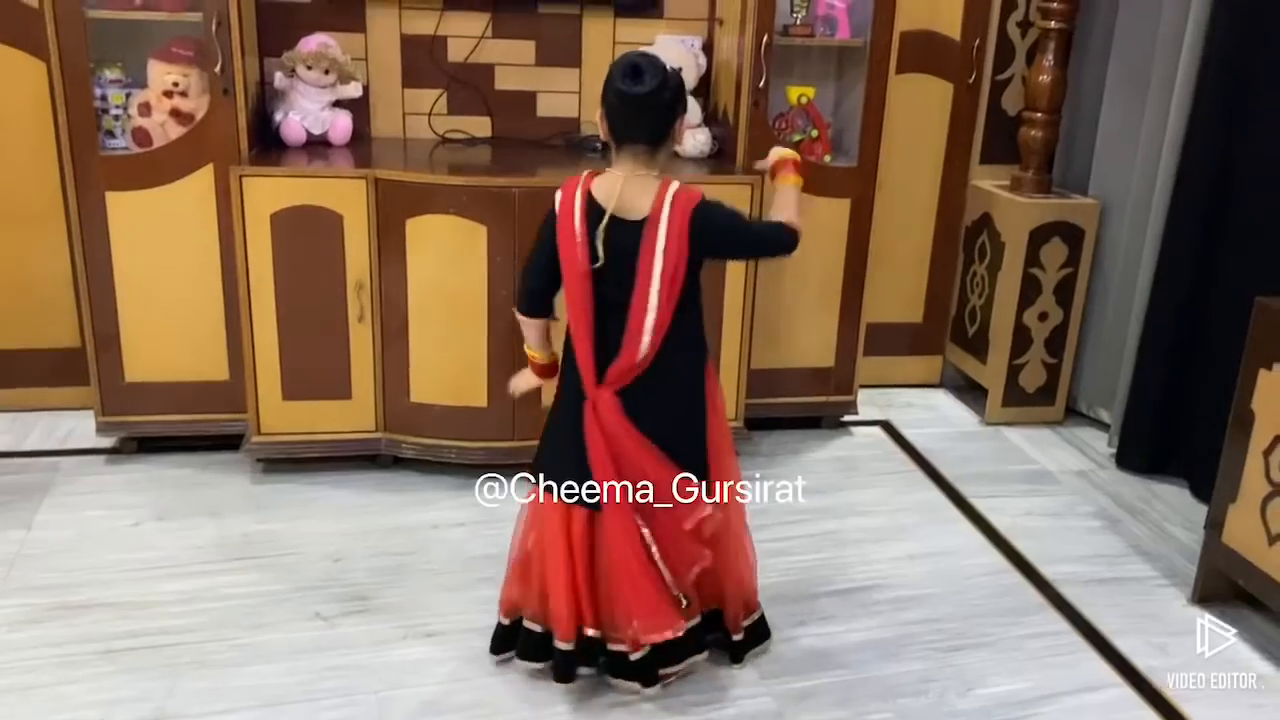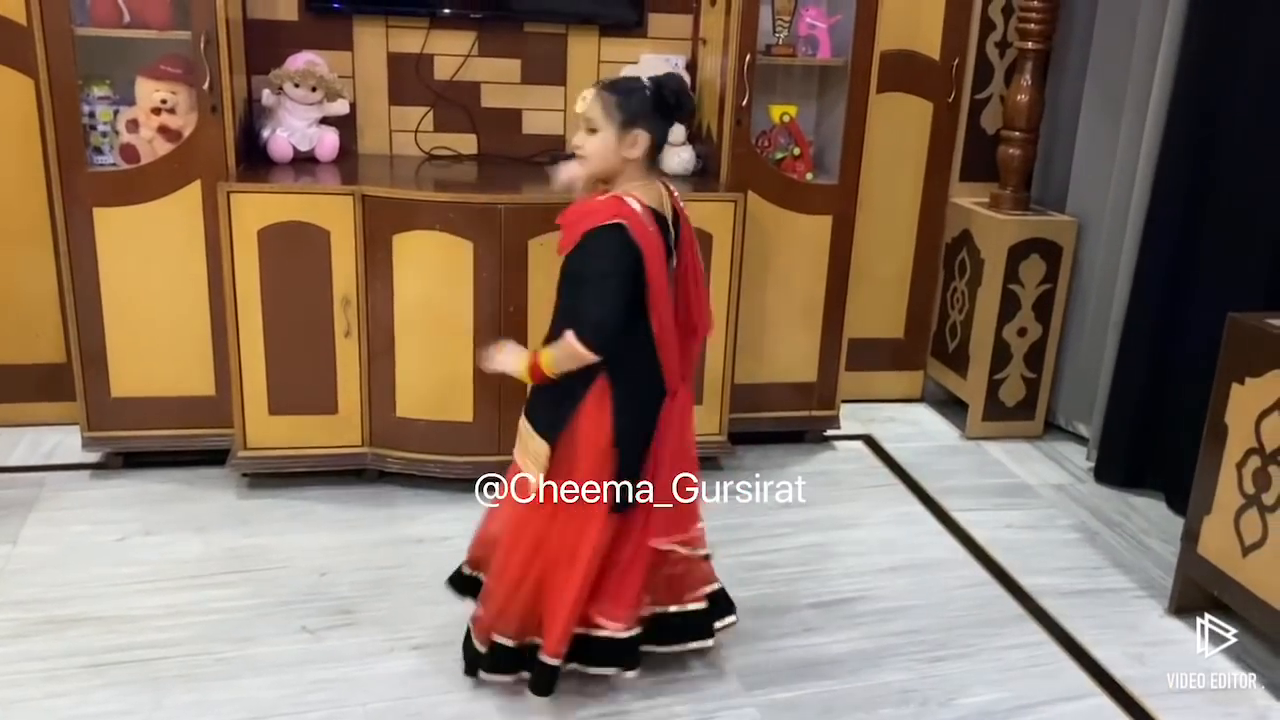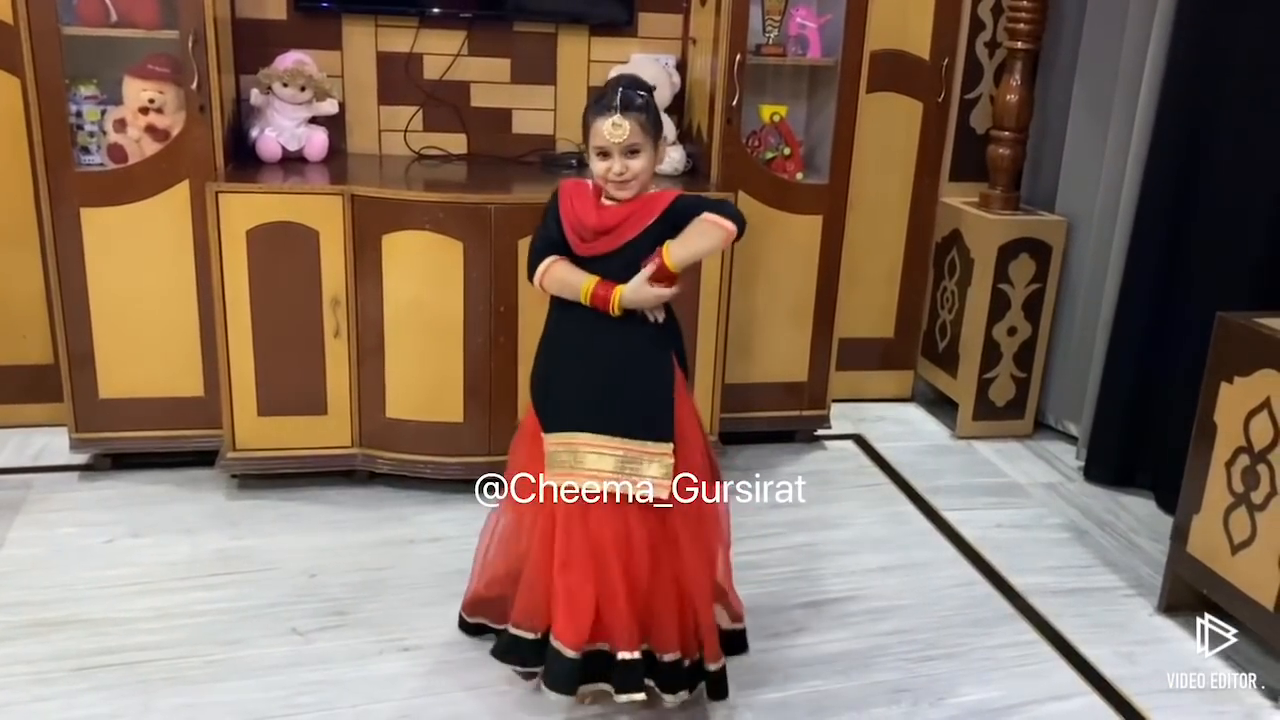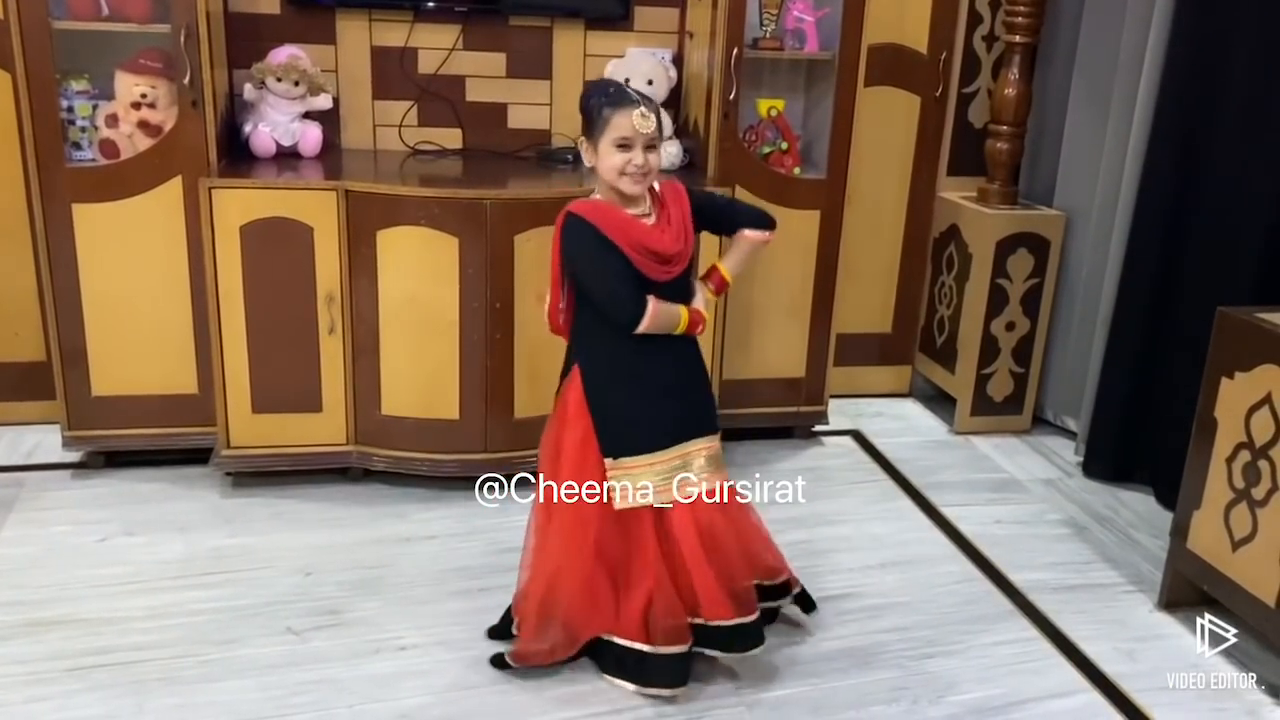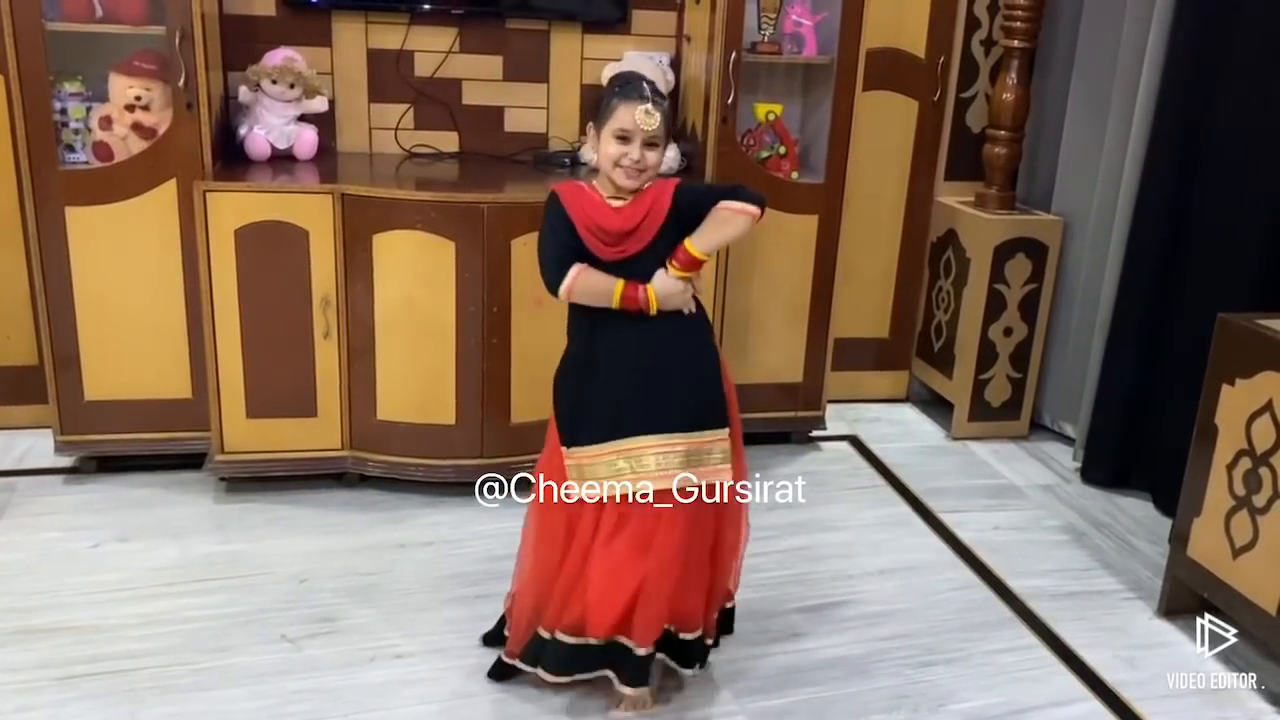
dt=1s
person 1, frame 1
left shoulder: (570, 201)
right shoulder: (689, 211)
left elbow: (534, 303)
right elbow: (781, 240)
left wrist: (538, 366)
right wrist: (787, 170)
left hip: (592, 393)
right hip: (673, 397)
left knee: (584, 514)
right knee: (681, 512)
left ankle: (576, 630)
right ankle: (680, 627)
person 1, frame 2
left shoulder: (615, 228)
right shoulder: (650, 205)
left elbow: (589, 332)
left wrist: (530, 364)
right wrist: (591, 180)
left hip: (597, 400)
right hip: (637, 395)
left knee: (570, 523)
right knee: (633, 514)
left ankle: (543, 639)
right ankle: (630, 623)
person 1, frame 3
left shoulder: (671, 208)
right shoulder: (567, 201)
left elbow: (726, 222)
right elbow: (542, 269)
left wrist: (656, 276)
right wrist: (617, 296)
left hip: (643, 390)
right hip: (569, 384)
left knee: (645, 522)
right knee: (566, 516)
left ankle: (658, 644)
right ankle: (572, 637)
person 1, frame 4
left shoulder: (679, 202)
right shoulder: (582, 224)
left elbow: (758, 224)
right elbow: (631, 310)
left wrist: (713, 284)
right wrist: (693, 316)
left hip: (677, 391)
right hip: (609, 398)
left knee: (697, 510)
right knee: (604, 520)
left ankle: (712, 617)
right ankle: (615, 632)
person 1, frame 5
left shoulder: (675, 200)
right shoulder: (566, 203)
left elbow: (745, 204)
right elbow: (560, 277)
left wrist: (680, 266)
right wrist: (647, 297)
left hip: (680, 392)
right hip: (596, 393)
left knee: (665, 526)
right knee: (583, 520)
left ankle: (640, 655)
right ankle: (567, 637)
